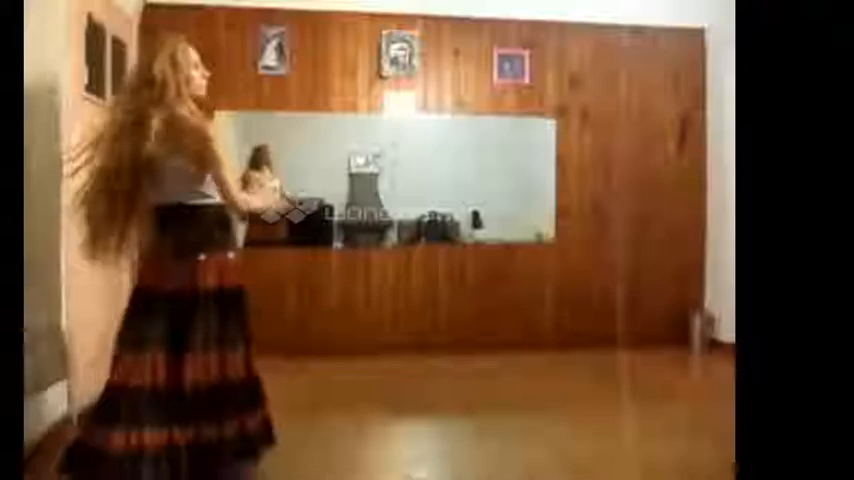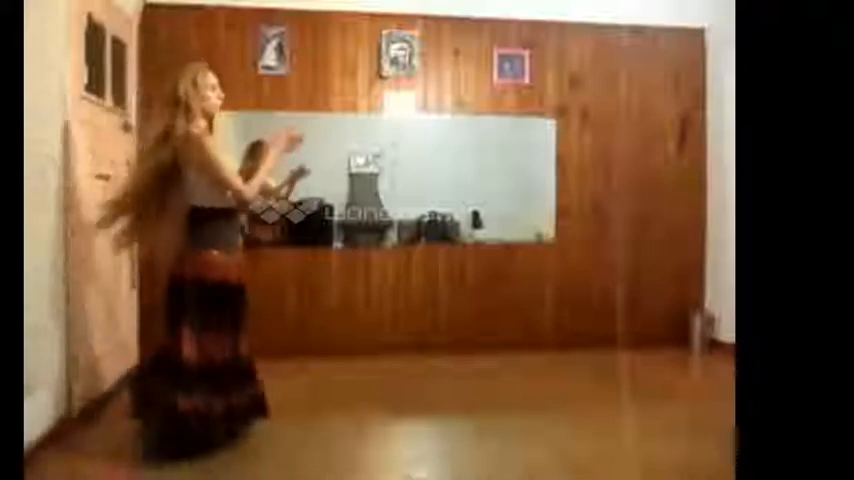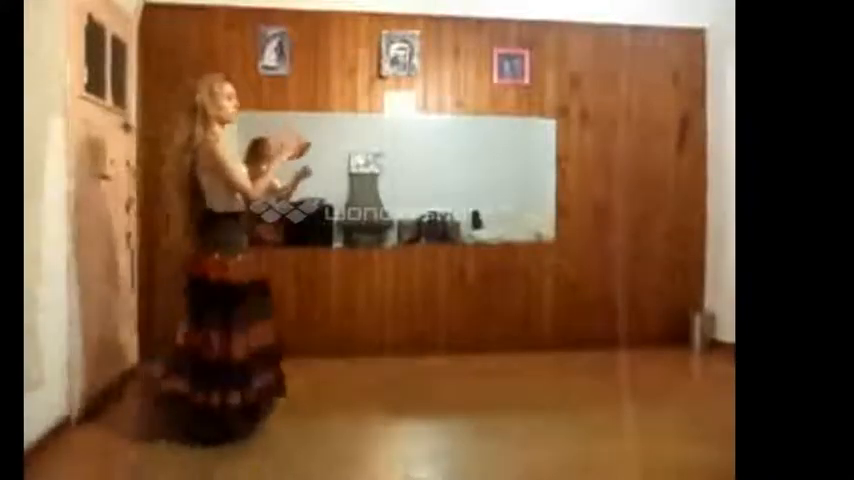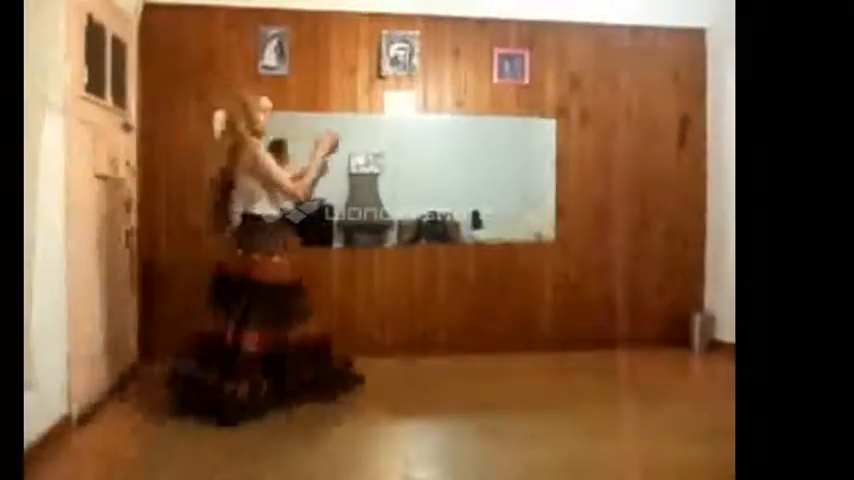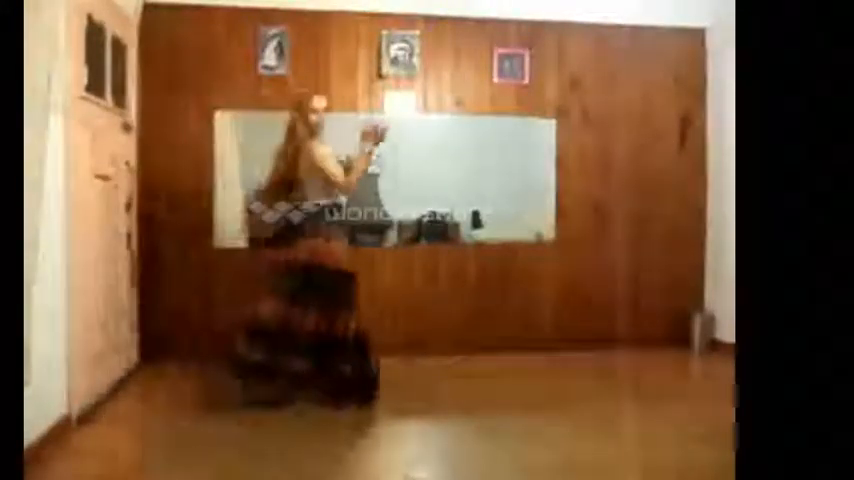
dt=0.4s
person 1, frame 1
left shoulder: (148, 127)
right shoulder: (192, 125)
right elbow: (234, 200)
right wrist: (262, 201)
left hip: (167, 248)
right hip: (207, 246)
left knee: (163, 351)
right knee: (208, 354)
person 1, frame 2
left shoulder: (187, 138)
right shoulder: (197, 138)
left elbow: (224, 188)
right elbow: (244, 194)
left wrist: (269, 156)
right wrist: (272, 154)
left hip: (202, 242)
right hip: (214, 245)
left knee: (200, 337)
right knee: (211, 338)
left ankle: (187, 424)
right ankle: (203, 427)
person 1, frame 3
left shoulder: (209, 142)
right shoulder: (211, 143)
left elbow: (243, 189)
right elbow: (251, 193)
left wrist: (281, 159)
right wrist: (280, 157)
left hip: (223, 239)
right hip: (224, 242)
left knee: (230, 328)
right knee: (223, 330)
left ankle: (223, 410)
right ankle: (214, 416)
person 1, frame 4
left shoulder: (245, 149)
right shoulder: (253, 149)
left elbow: (284, 189)
right elbow: (296, 191)
left wrist: (319, 160)
right wrist: (318, 154)
left hip: (257, 240)
right hip: (261, 244)
left knee: (260, 321)
right knee: (253, 324)
right ankle: (230, 397)
person 1, frame 5
left shoulder: (312, 148)
right shoulder: (313, 149)
left elbow: (345, 175)
right elbow: (346, 184)
left wrist: (367, 147)
right wrist: (367, 148)
left hip: (315, 223)
right hip: (320, 227)
